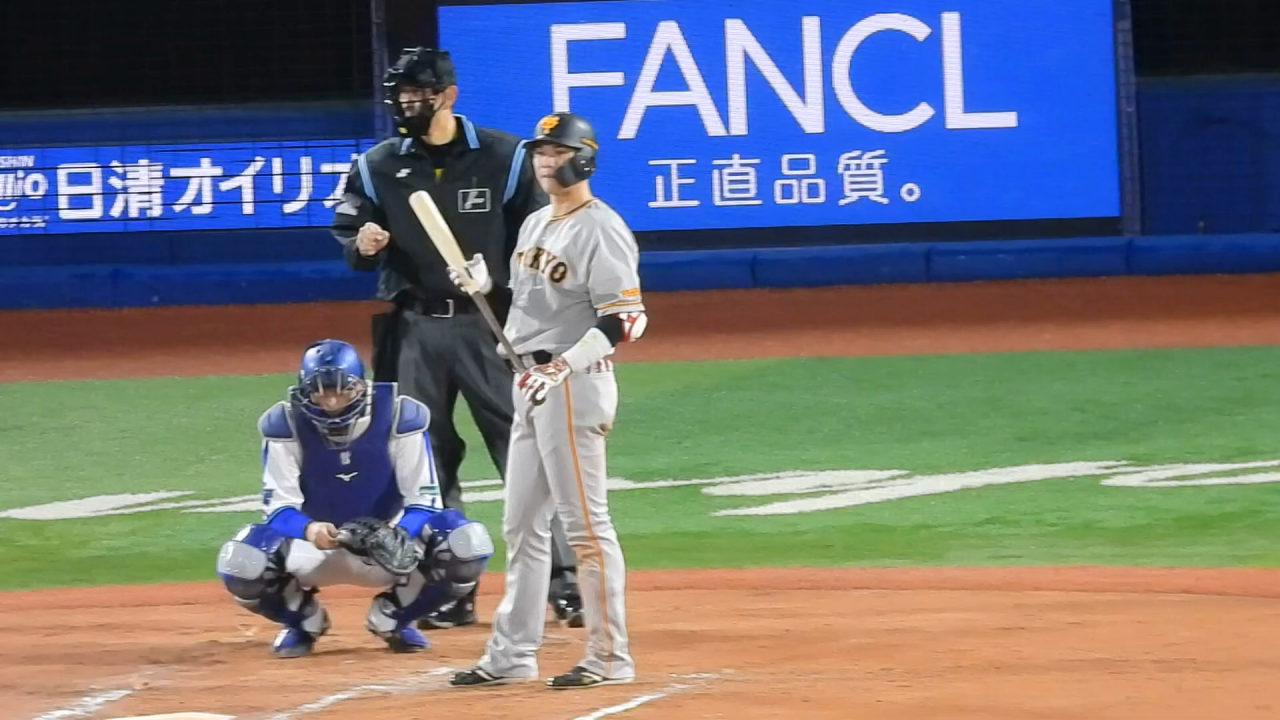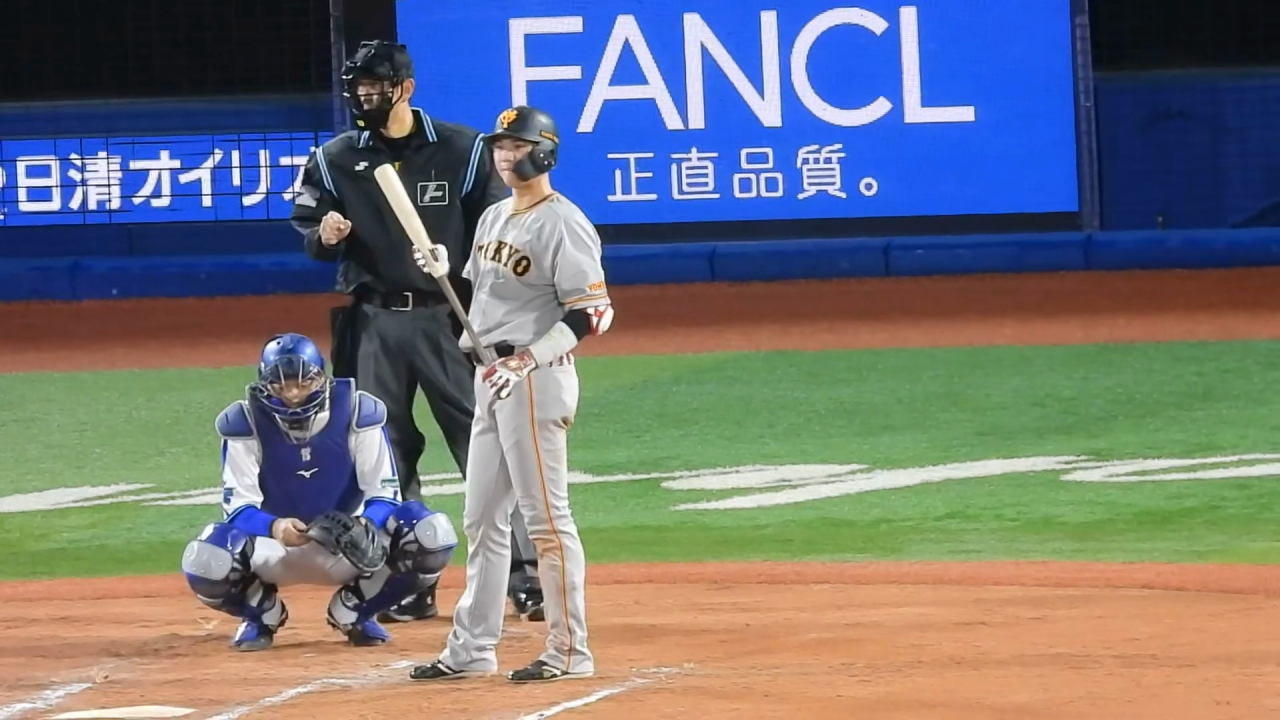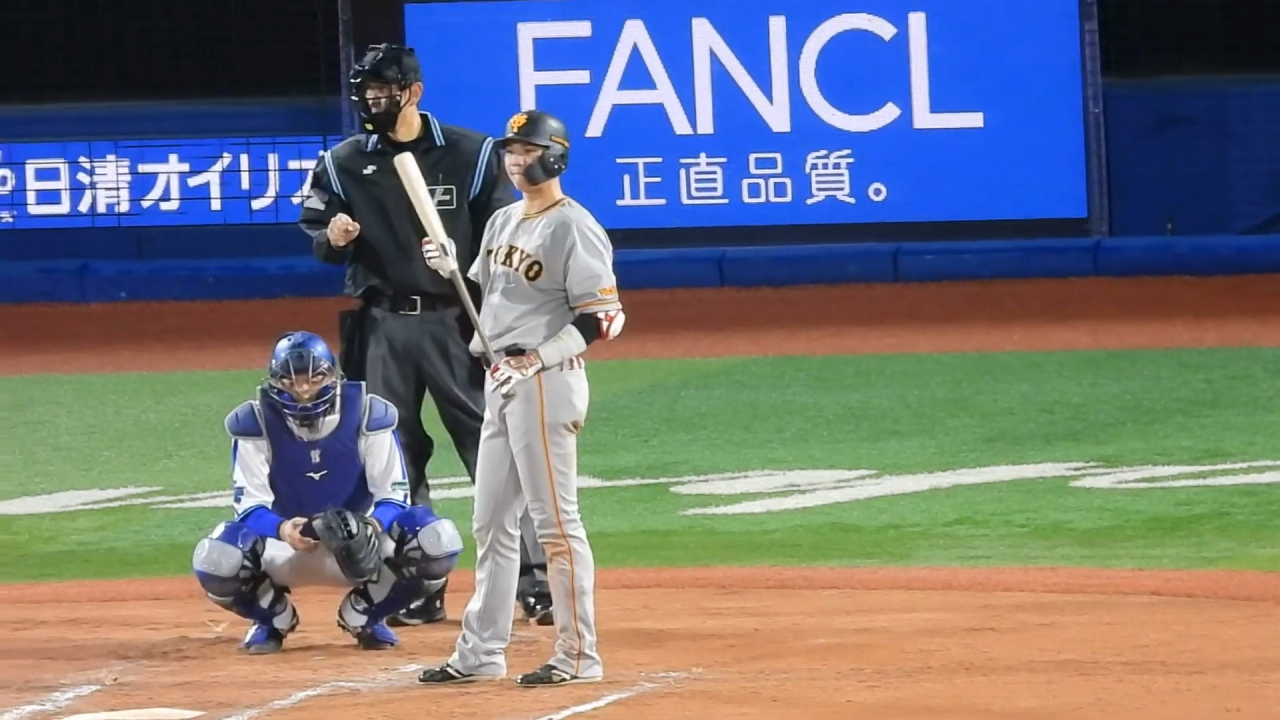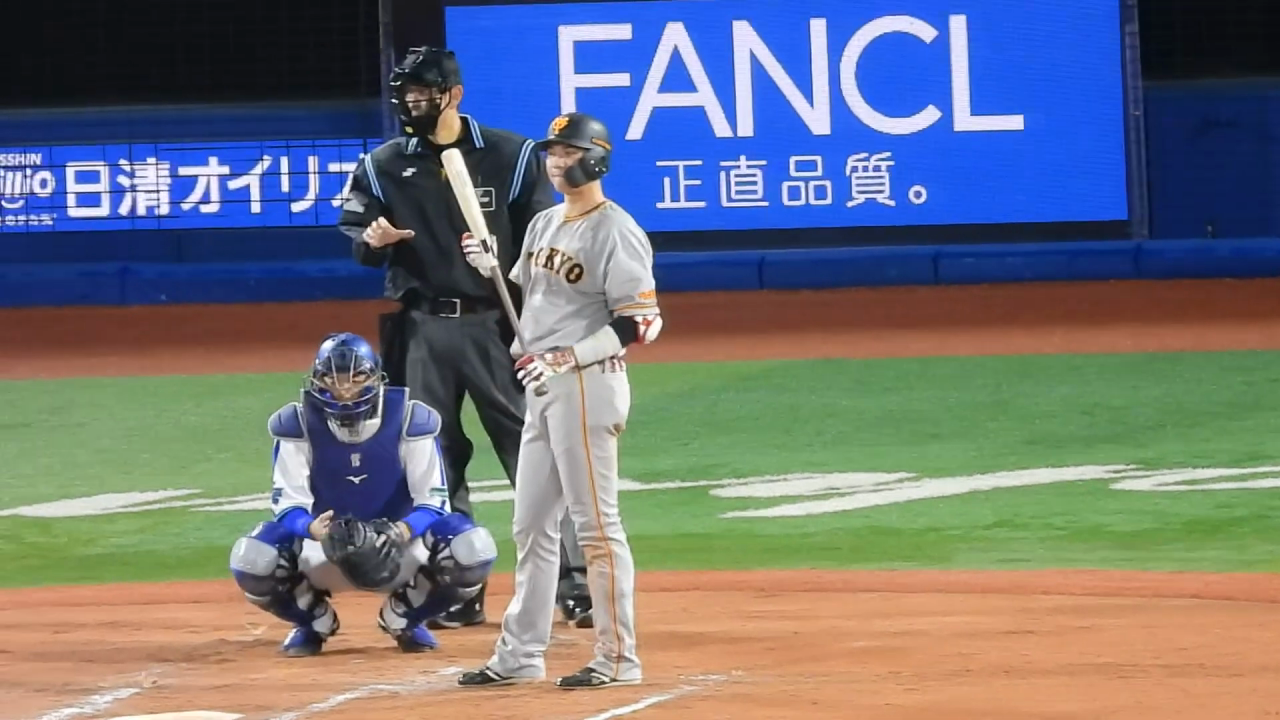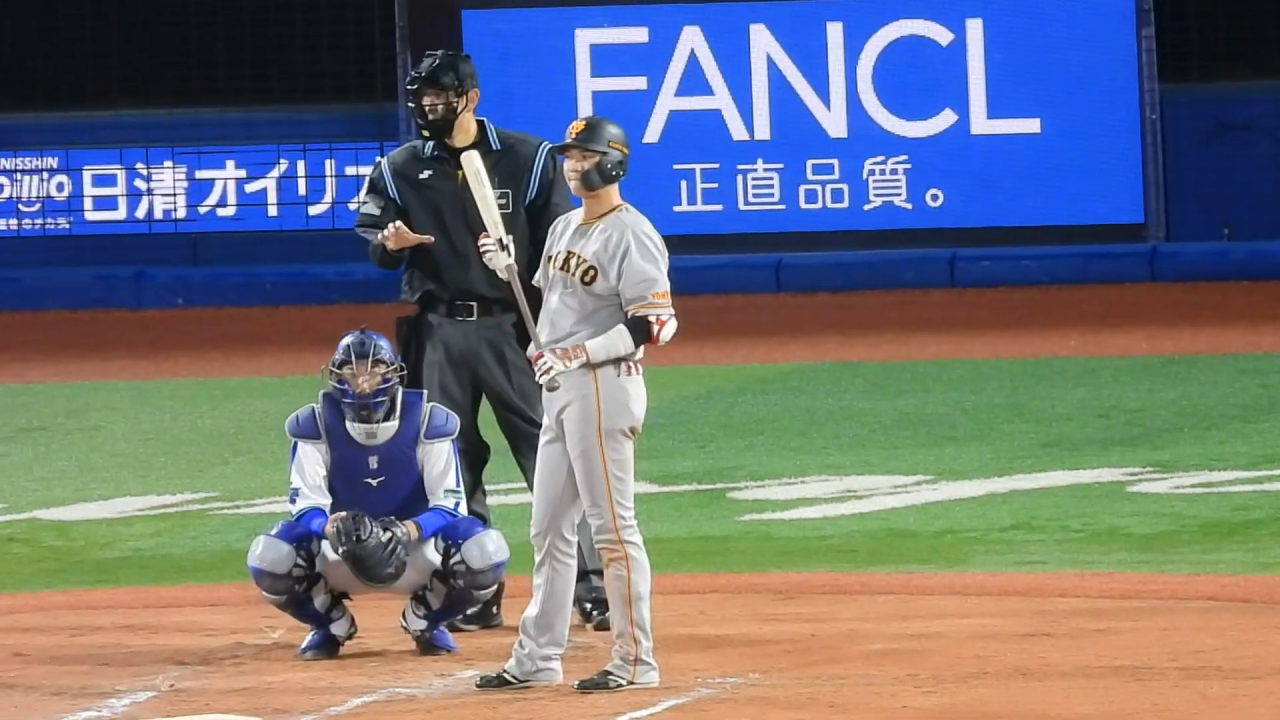
dt=0.2s
person 1, frame 1
left shoulder: (505, 156)
right shoulder: (376, 166)
right elbow: (347, 238)
right wrist: (363, 245)
left hip: (490, 325)
right hip: (415, 330)
right knee: (426, 463)
person 1, frame 2
left shoulder: (464, 149)
right shoulder: (334, 158)
right elbow: (307, 233)
right wrist: (325, 236)
left hip: (448, 318)
right hip: (374, 322)
right knee: (385, 456)
left ankle: (524, 579)
right ankle: (409, 586)
person 1, frame 3
left shoulder: (472, 153)
right shoulder: (342, 162)
right elbow: (314, 236)
right wrist: (332, 238)
left hip: (455, 322)
right hip: (381, 326)
right knee: (393, 459)
person 1, frame 4
left shoulder: (512, 155)
right shoulder: (382, 165)
right elbow: (355, 238)
right wrist: (372, 240)
left hip: (495, 324)
right hip: (422, 329)
right knee: (433, 463)
person 1, frame 5
left shoulder: (528, 158)
right shoulder: (398, 168)
right elbow: (372, 242)
right wrist: (389, 243)
left hip: (513, 327)
right hip: (438, 331)
right knee: (450, 465)
person 2, frame 1
left shoulder: (601, 229)
right shoulder: (535, 223)
left elbow: (626, 320)
left wrist: (561, 368)
right wrist: (483, 282)
left hip: (573, 385)
right hip: (533, 386)
left knee: (584, 523)
right knee: (522, 524)
left ankle: (610, 658)
right ankle: (513, 653)
person 2, frame 2
left shoulder: (563, 222)
right shoulder: (494, 216)
left elbow: (593, 312)
left wrist: (526, 360)
left hip: (536, 379)
right hip: (493, 378)
left knee: (546, 516)
right knee: (482, 517)
left ankle: (570, 652)
right ankle: (472, 647)
person 2, frame 3
left shoulder: (574, 227)
right shoulder: (502, 221)
left elbow: (604, 318)
right elbow: (482, 295)
left wrist: (533, 360)
right wrist: (449, 268)
left hip: (545, 382)
right hip: (502, 383)
left knee: (554, 520)
right knee: (491, 521)
left ankle: (578, 656)
right ankle: (480, 651)
person 2, frame 4
left shoulder: (615, 230)
right shoulder: (543, 223)
left elbow: (642, 321)
right elbow: (523, 295)
left wrist: (569, 357)
right wrist: (491, 266)
left hip: (588, 384)
right hip: (542, 386)
left knee: (596, 524)
right knee: (531, 524)
left ankle: (618, 659)
right ankle: (520, 653)
person 2, frame 5
left shoulder: (631, 233)
right shoulder: (563, 227)
left elbow: (657, 322)
left wrist: (580, 353)
right wrist: (507, 268)
left hip: (604, 386)
right hip: (560, 388)
left knee: (612, 526)
right knee: (549, 527)
left ankle: (635, 661)
right ankle: (538, 656)
person 3, frame 1
left shoulder: (398, 416)
right shoulder: (286, 422)
left elbow: (424, 499)
right elbow: (277, 504)
left wrist: (399, 531)
right wrist: (308, 529)
right hip: (313, 546)
left knee: (470, 546)
right knee: (239, 566)
left ankle: (391, 618)
right ankle: (303, 620)
person 3, frame 2
left shoulder: (357, 411)
right shoulder: (245, 420)
left elbow: (385, 492)
right elbow: (238, 503)
left wrist: (365, 523)
right wrist: (275, 527)
right hip: (275, 540)
left knee: (434, 535)
right knee: (204, 565)
left ankle: (351, 612)
right ankle: (262, 613)
person 3, frame 3
left shoulder: (366, 413)
right shoulder: (256, 420)
left elbow: (394, 494)
right elbow: (248, 502)
left wrist: (373, 525)
right wrist: (282, 530)
left hip: (355, 546)
right hip: (284, 544)
left knee: (439, 541)
right knee: (215, 562)
left ankle: (362, 614)
right ankle: (273, 617)
person 3, frame 4
left shoulder: (409, 419)
right shoulder: (298, 422)
left elbow: (435, 501)
right elbow: (287, 503)
left wrist: (402, 531)
right wrist: (312, 527)
left hip: (397, 548)
right hip: (324, 550)
left knee: (474, 550)
right knee: (251, 560)
left ankle: (403, 617)
right ankle: (313, 621)
person 3, frame 5
left shoulder: (427, 421)
right shoulder: (316, 423)
left elbow: (450, 504)
right elbow: (306, 504)
left wrist: (410, 530)
right wrist: (328, 527)
left hip: (414, 551)
right hip: (341, 555)
left knee: (487, 553)
right knee: (269, 559)
left ankle: (425, 620)
right ankle: (331, 624)
